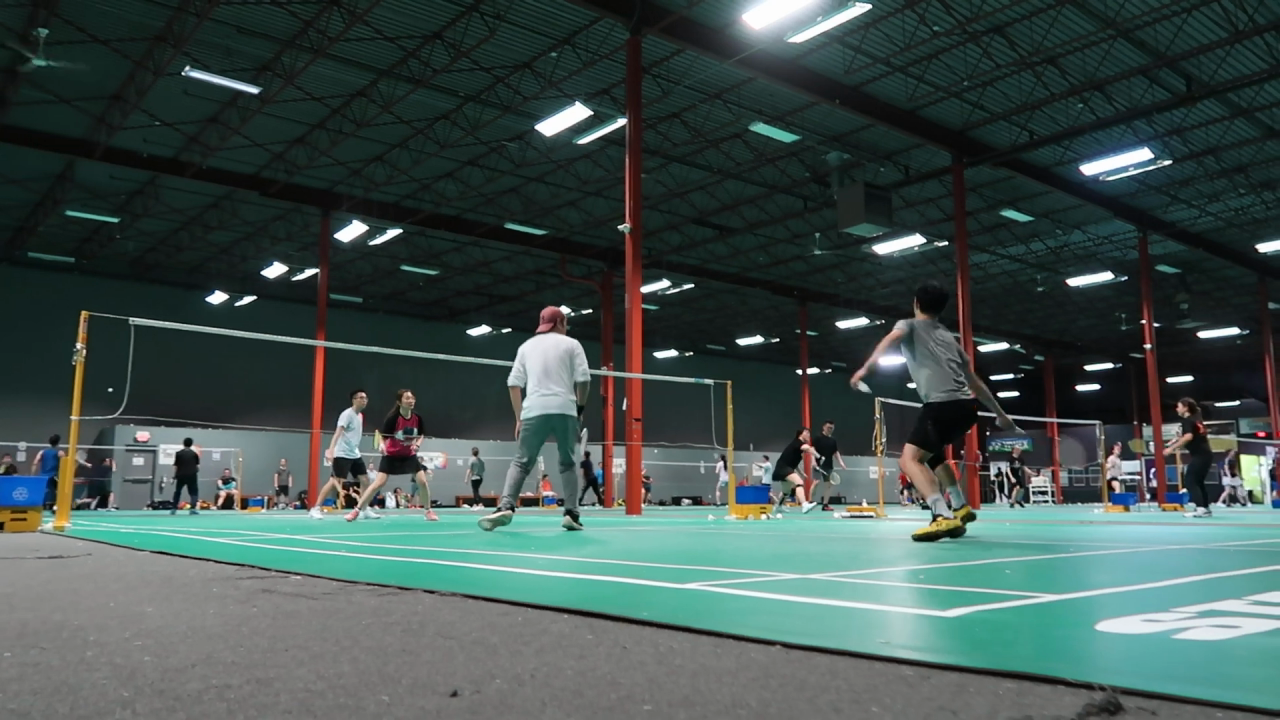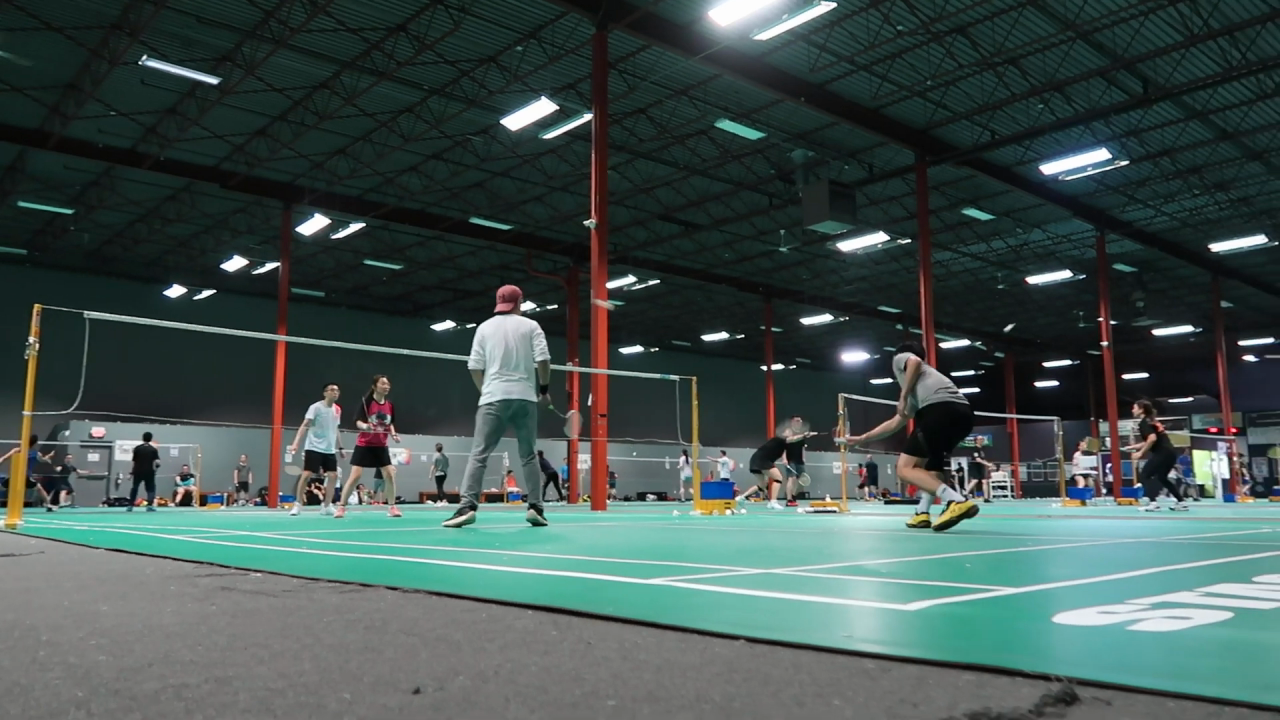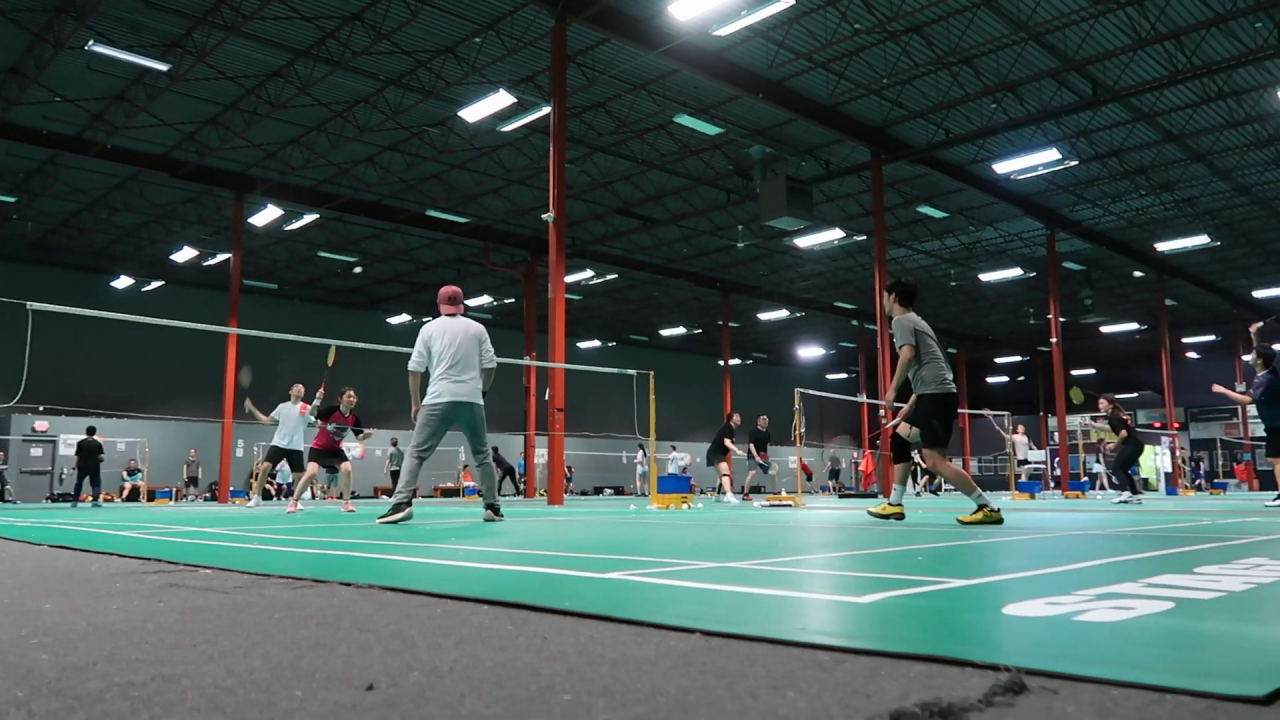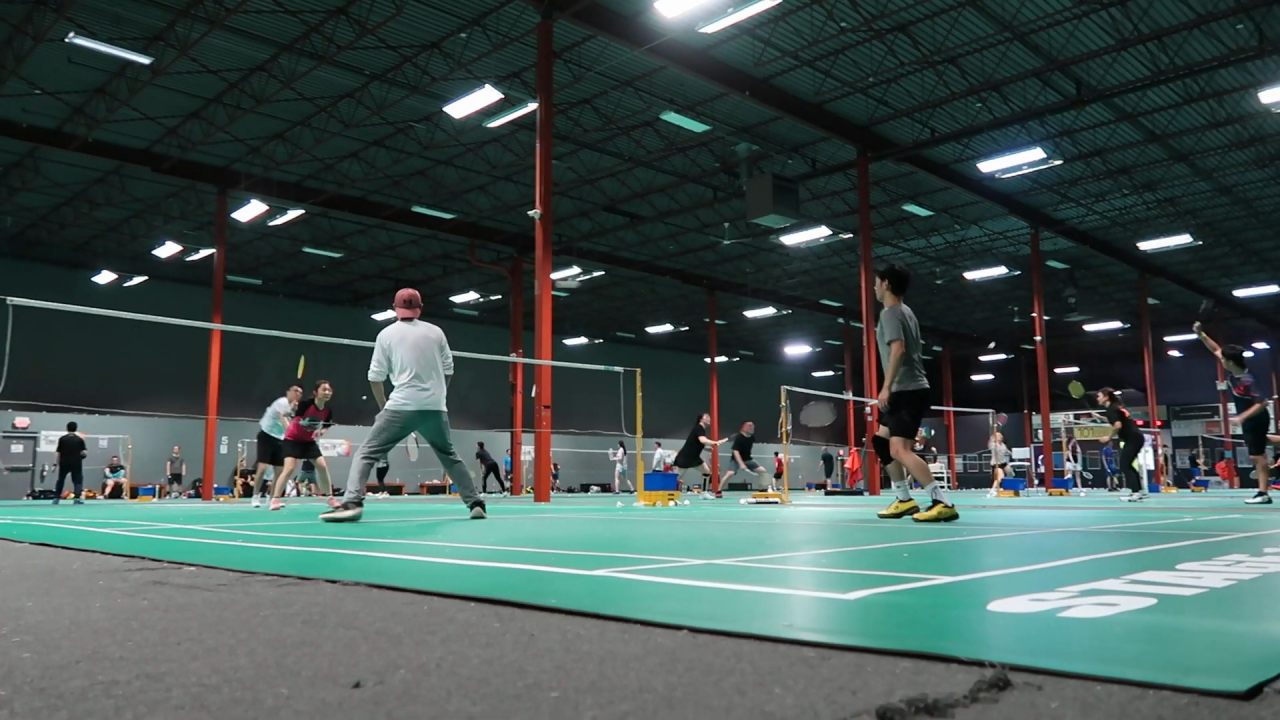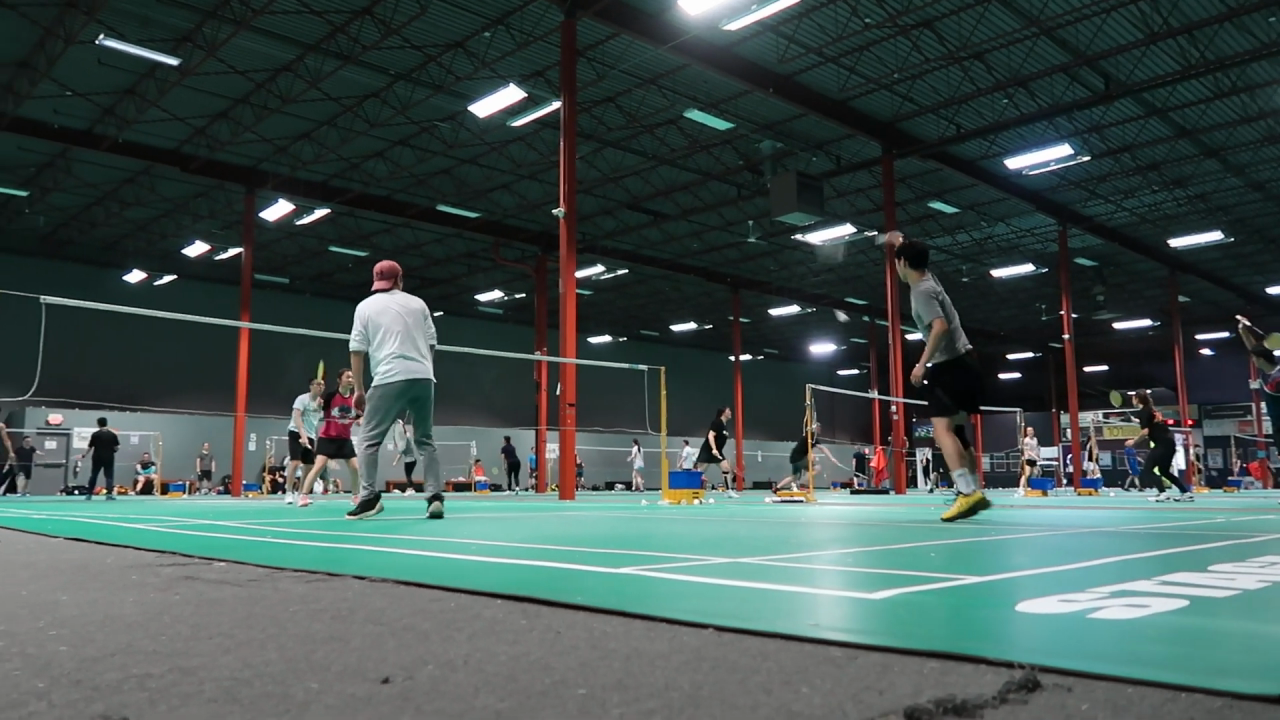
dt=0.4s
person 1, frame 1
left shoulder: (909, 326)
right shoulder: (948, 337)
left elbow: (890, 339)
right elbow: (973, 380)
left wrist: (865, 369)
right wrist: (1000, 413)
left hip: (940, 405)
right hip: (965, 406)
left knee: (910, 460)
right knee: (933, 453)
left ankle: (943, 518)
right ankle: (960, 508)
person 1, frame 2
left shoulder: (901, 358)
left elbow: (915, 361)
right elbow: (897, 422)
left wrist: (903, 396)
right wrist: (862, 439)
left hip: (940, 409)
right hip: (963, 413)
left knee: (905, 468)
right knee: (934, 457)
left ankle: (958, 502)
right ankle: (923, 512)
person 1, frame 3
left shoulder: (901, 320)
right shoulder: (917, 322)
left elbow: (908, 354)
left wrist: (892, 388)
right wrist: (909, 407)
left hip: (936, 395)
right hip: (935, 395)
left knee: (935, 461)
right knee: (899, 438)
left ankle: (988, 508)
right ankle: (894, 504)
person 1, frame 4
left shoulder: (890, 313)
right shoulder: (906, 312)
left elbow: (898, 350)
left wrist: (886, 388)
left hip: (907, 391)
right hip: (909, 390)
left knee: (900, 449)
right knee: (881, 440)
left ankle: (943, 503)
right ankle: (904, 500)
person 1, frame 5
left shoulder: (922, 291)
right shoulder: (927, 279)
left elbow: (940, 327)
left wrist: (922, 363)
right wrist: (902, 243)
left hip: (949, 364)
right hip: (964, 363)
left knee: (942, 429)
right knee: (955, 430)
left ankle: (968, 493)
right ankle: (974, 493)
person 2, frame 1
left shoulder: (526, 346)
right shoulder: (572, 345)
left elbow: (514, 384)
right elbow: (583, 380)
left wrist: (519, 419)
right wrist: (580, 409)
left hip: (534, 412)
right hip: (564, 410)
left knee: (520, 464)
right knee: (567, 465)
left ankle: (506, 507)
right ankle: (571, 513)
person 2, frame 2
left shoulder: (485, 328)
right shoulder: (530, 326)
left elbow: (475, 366)
right elbow: (542, 359)
right wrist: (544, 389)
left hip: (493, 398)
right hip: (524, 398)
left knee: (479, 454)
right knee: (528, 455)
left ankle: (467, 507)
right ankle: (534, 507)
person 2, frame 3
left shoulder: (429, 328)
right shoulder: (477, 328)
left elbow: (415, 368)
right elbow: (490, 365)
left wrist: (415, 402)
right wrist: (482, 391)
left hip: (439, 399)
right hip: (471, 400)
left knee: (416, 453)
right knee: (483, 455)
left ankle: (402, 503)
right ankle: (492, 506)
person 2, frame 4
left shoulder: (387, 334)
right shoulder: (436, 333)
left elbow: (375, 377)
right elbow: (448, 371)
left wrist: (384, 407)
left hip: (402, 406)
right hip: (435, 407)
left knee: (366, 453)
right knee: (450, 457)
left ankle: (352, 503)
right ankle: (475, 503)
person 2, frame 5
left shoulder: (365, 306)
right shoulder: (417, 303)
left elbow: (357, 349)
right elbow: (431, 343)
left wrist: (359, 388)
left hip: (389, 380)
right hip: (422, 379)
left knee: (370, 440)
right knee: (425, 439)
left ankle: (369, 499)
right ankle: (435, 496)
